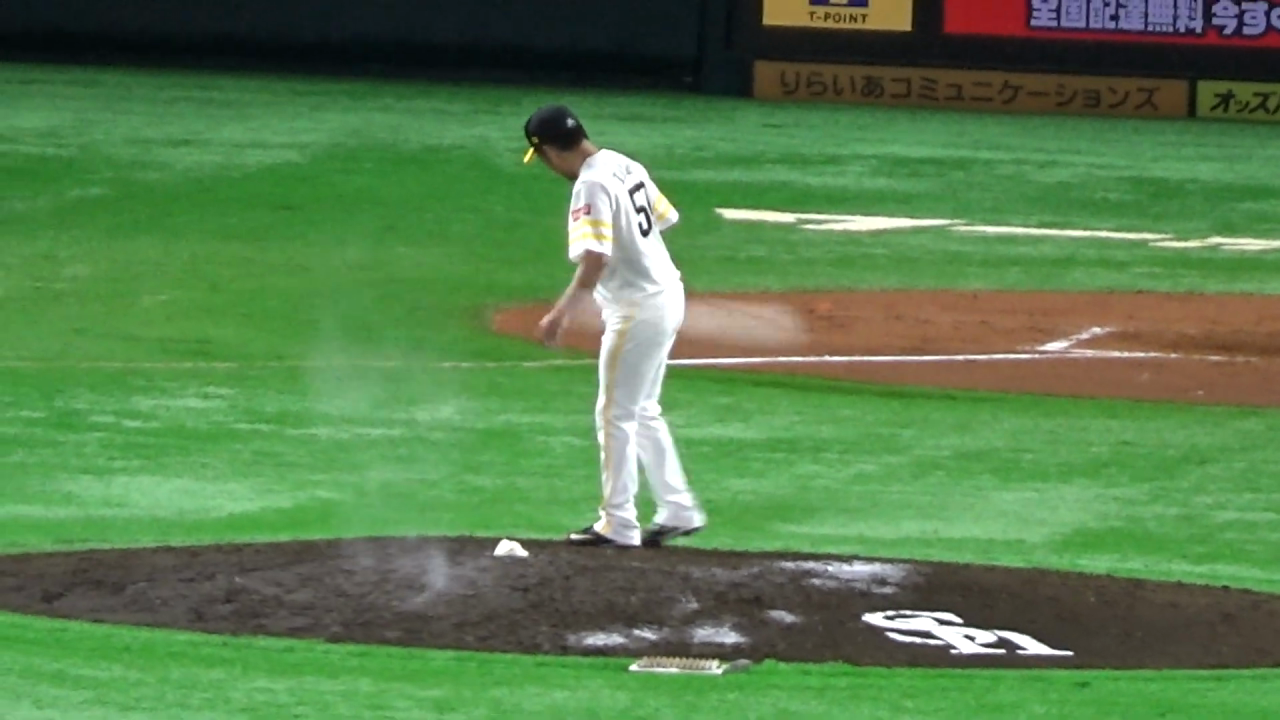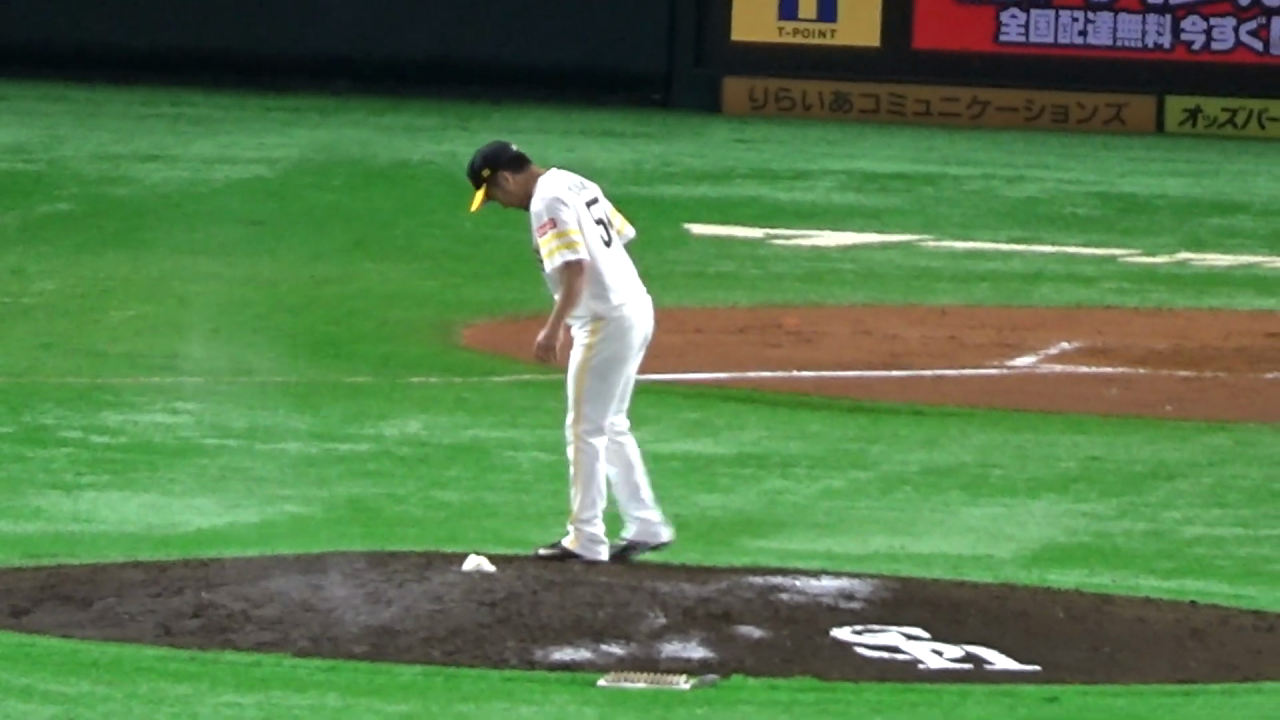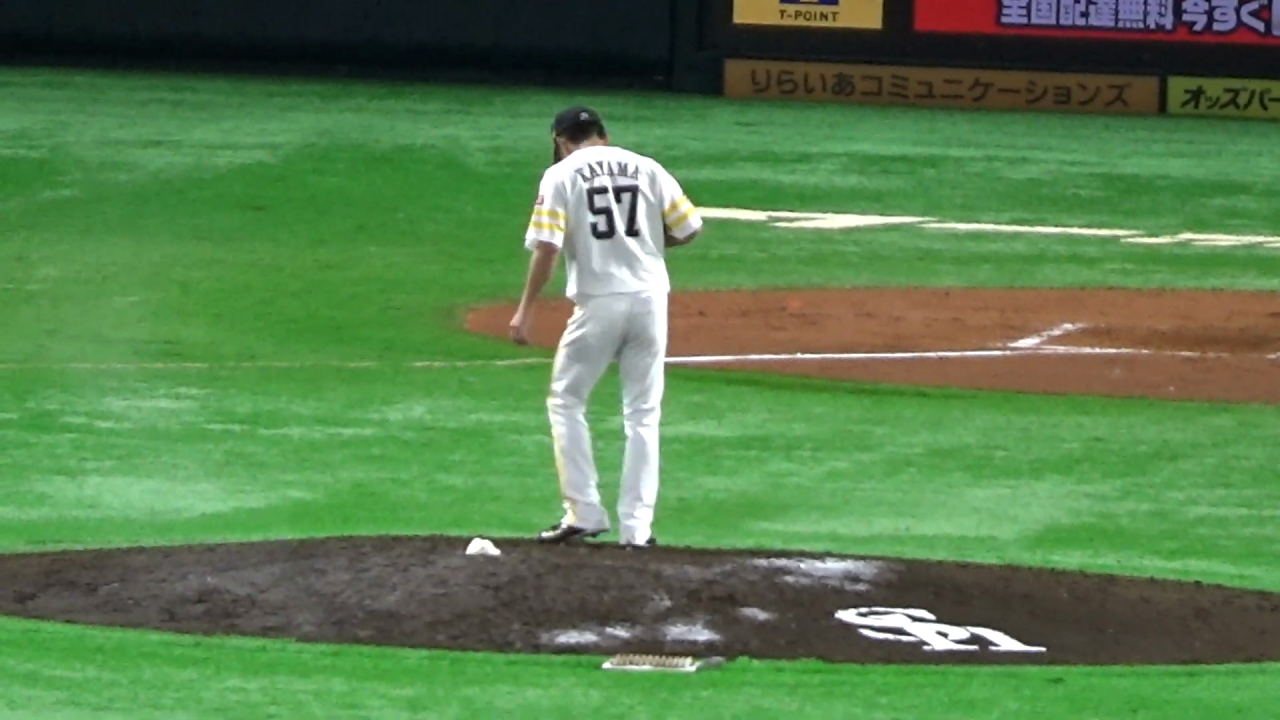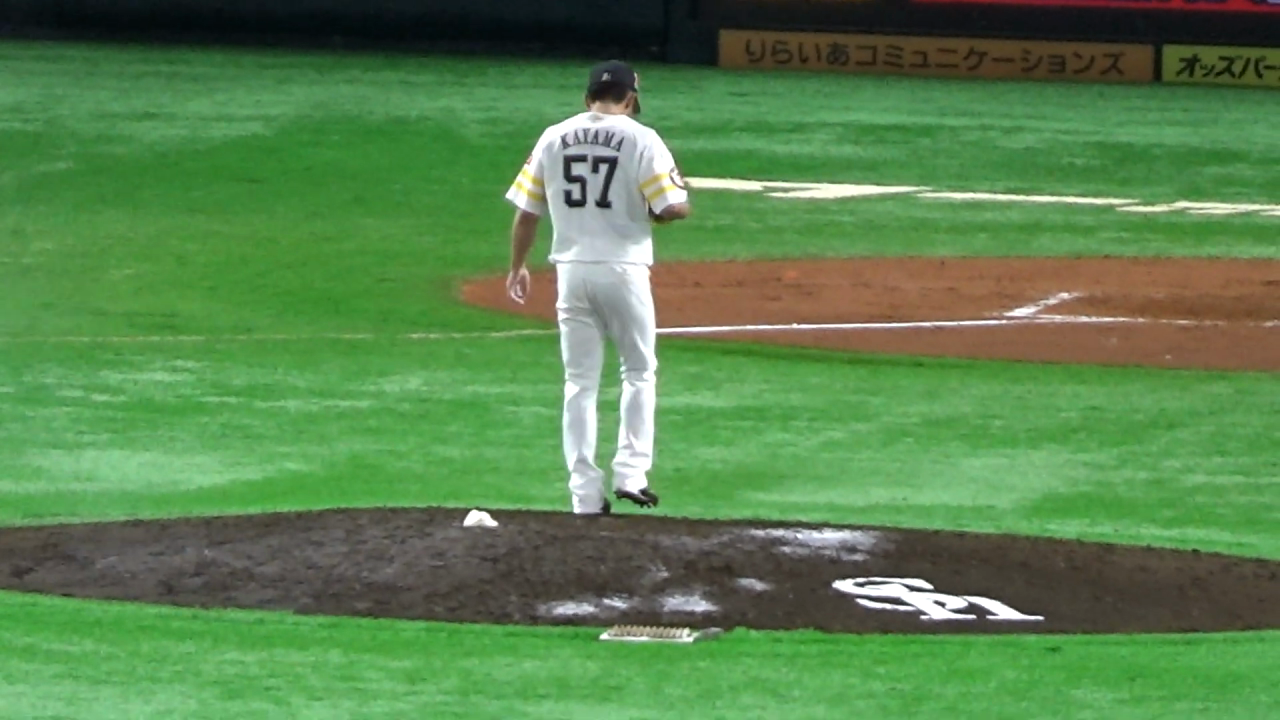
dt=0.7s
person 1, frame 1
left shoulder: (591, 184)
right shoulder: (626, 166)
left elbow: (595, 259)
right elbow: (666, 219)
left wrist: (562, 311)
left hip: (639, 311)
right hip: (663, 300)
left knee: (616, 416)
right knee: (642, 411)
left ankle: (620, 525)
right ankle: (678, 509)
person 1, frame 2
left shoulder: (546, 202)
right shoulder: (576, 184)
left elbow: (576, 266)
right elbow: (622, 236)
left wrist: (554, 326)
left hip: (607, 321)
right hip: (635, 310)
left knee: (585, 432)
right knee: (608, 426)
left ankle: (586, 540)
right ankle: (645, 524)
person 1, frame 3
left shoulder: (560, 175)
right shoulder: (647, 167)
left elbow: (547, 249)
right elbow: (688, 230)
left wrist: (525, 309)
left hip: (597, 304)
right hip: (650, 301)
left knee: (565, 402)
right knee: (643, 415)
left ankle: (584, 513)
right ankle: (637, 527)
person 1, frame 4
left shoulder: (554, 137)
right shoulder: (641, 137)
left elbow: (526, 211)
right elbow: (670, 209)
left wrist: (517, 267)
right wrist: (683, 209)
left hip: (572, 270)
right hip: (623, 270)
left knee: (580, 384)
right knee: (640, 372)
left ankle: (586, 494)
right ankle: (631, 473)
